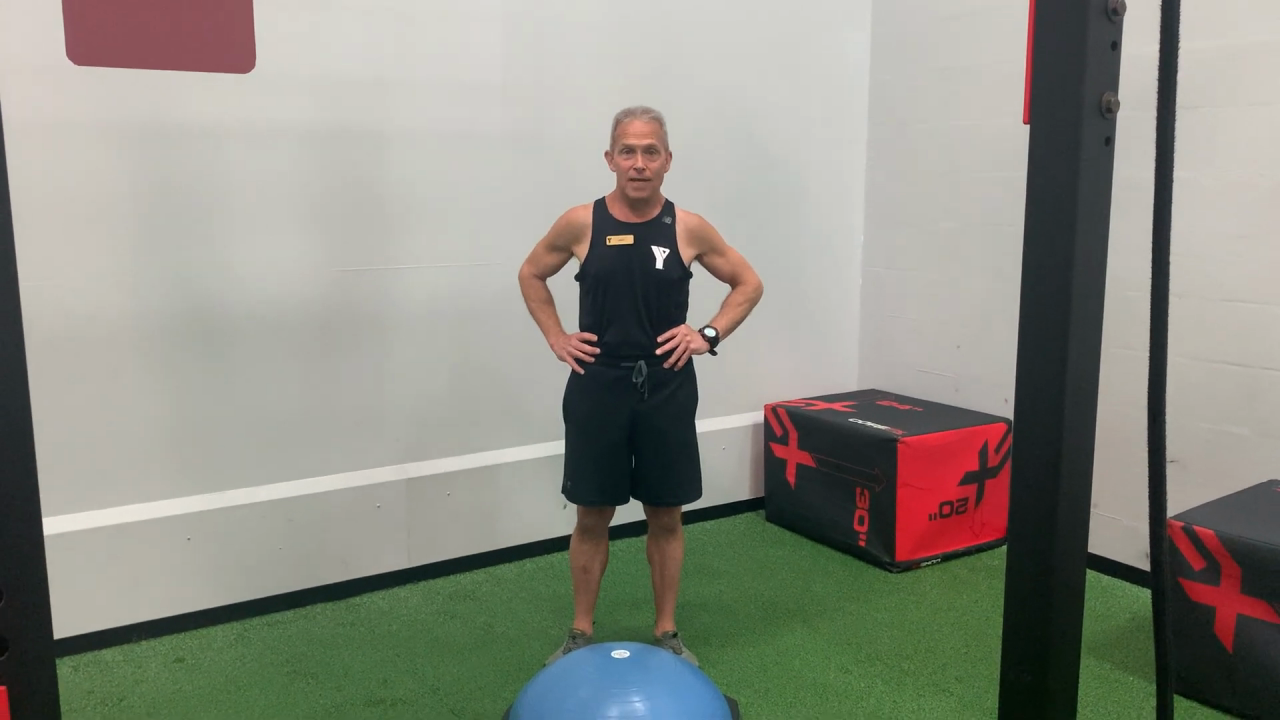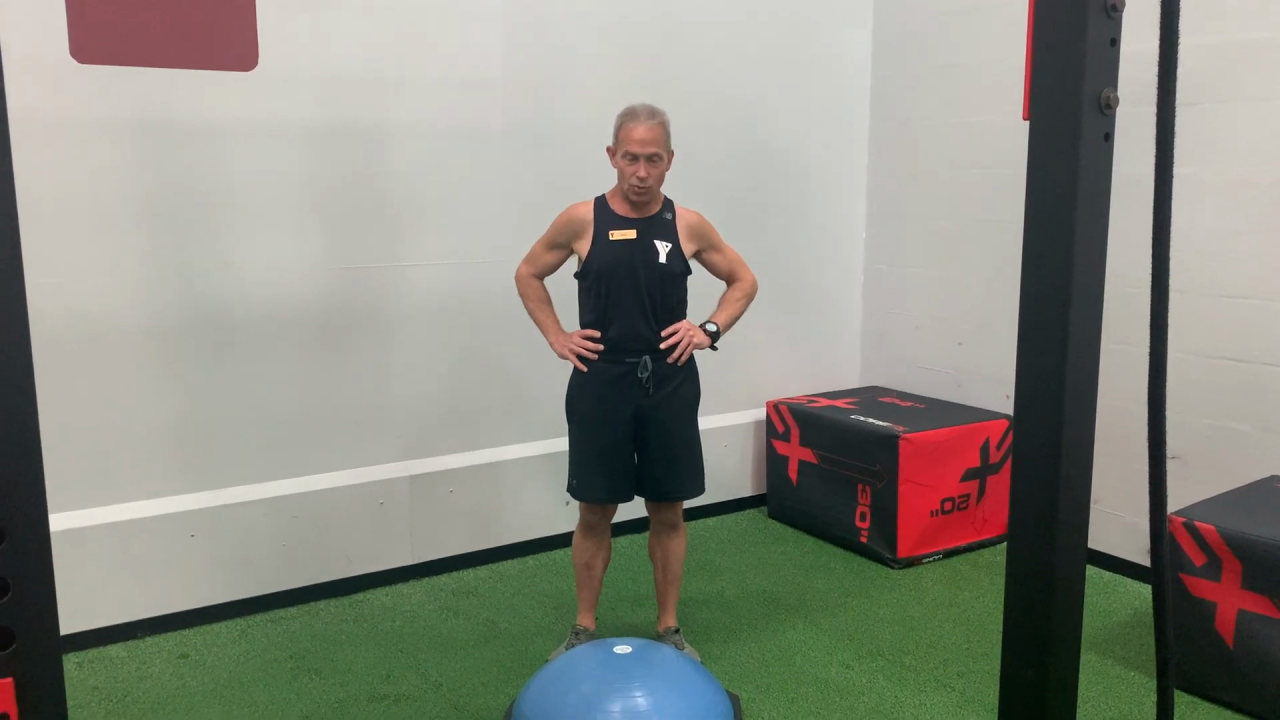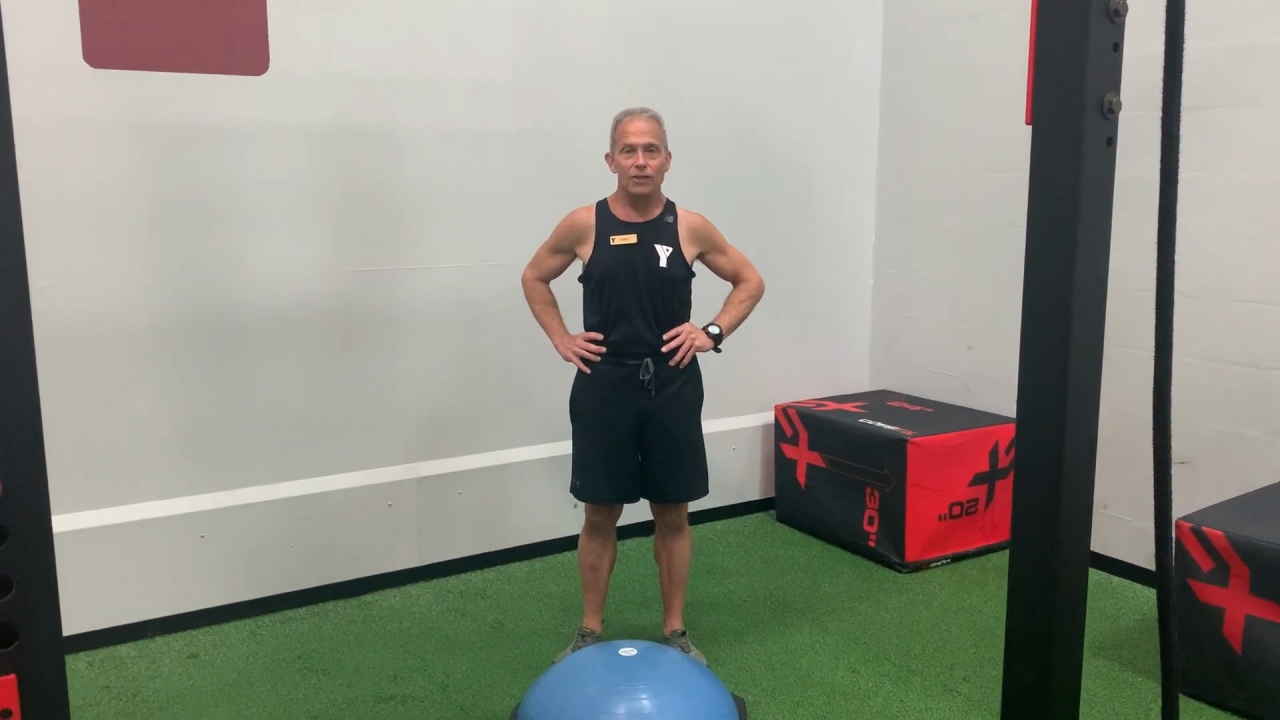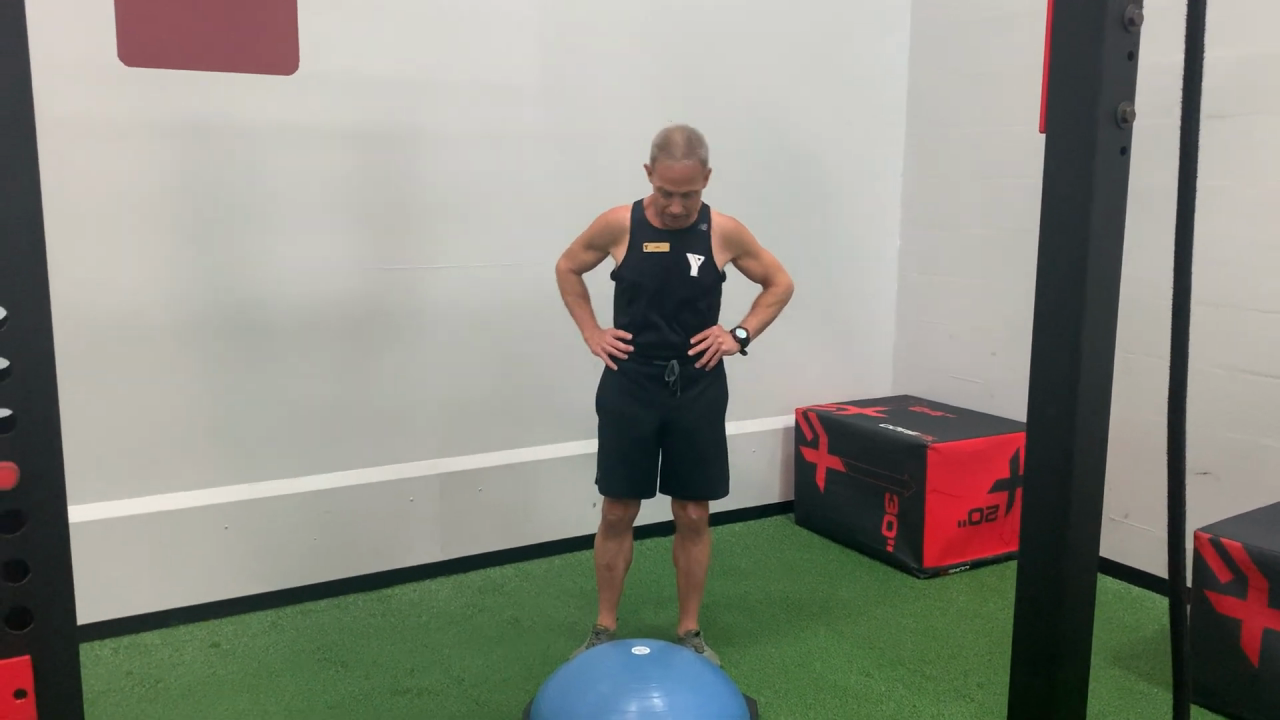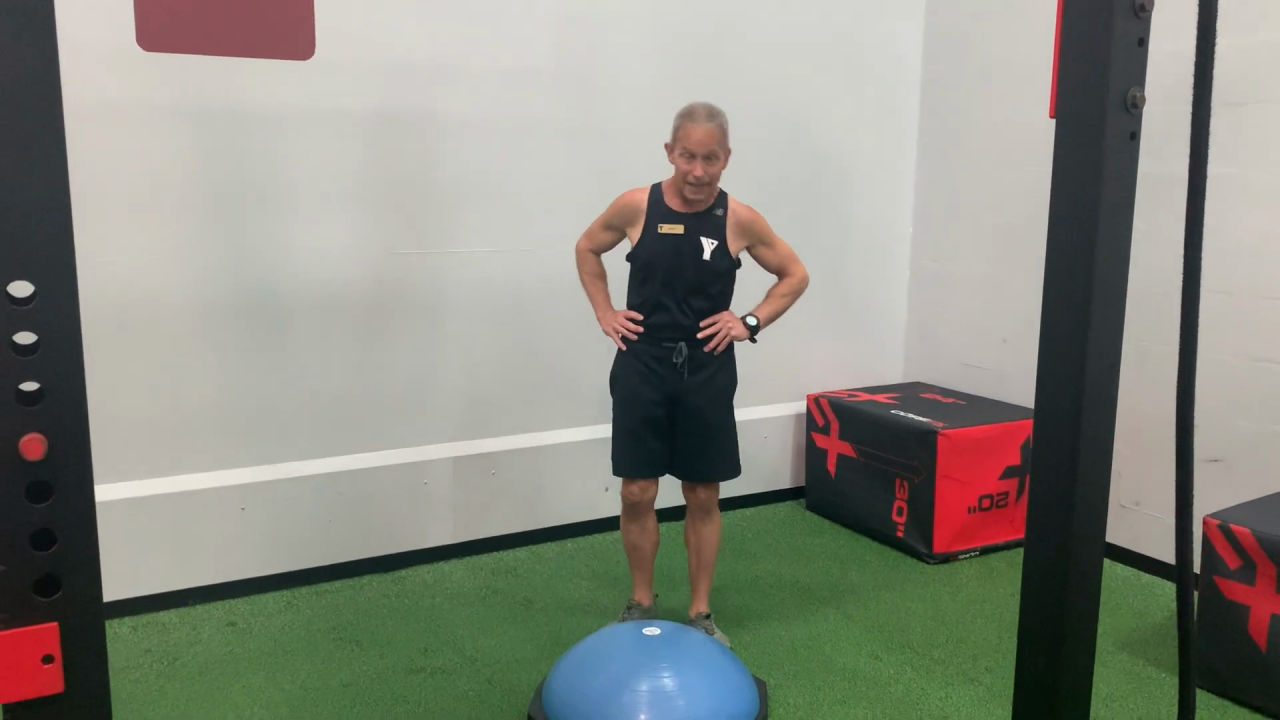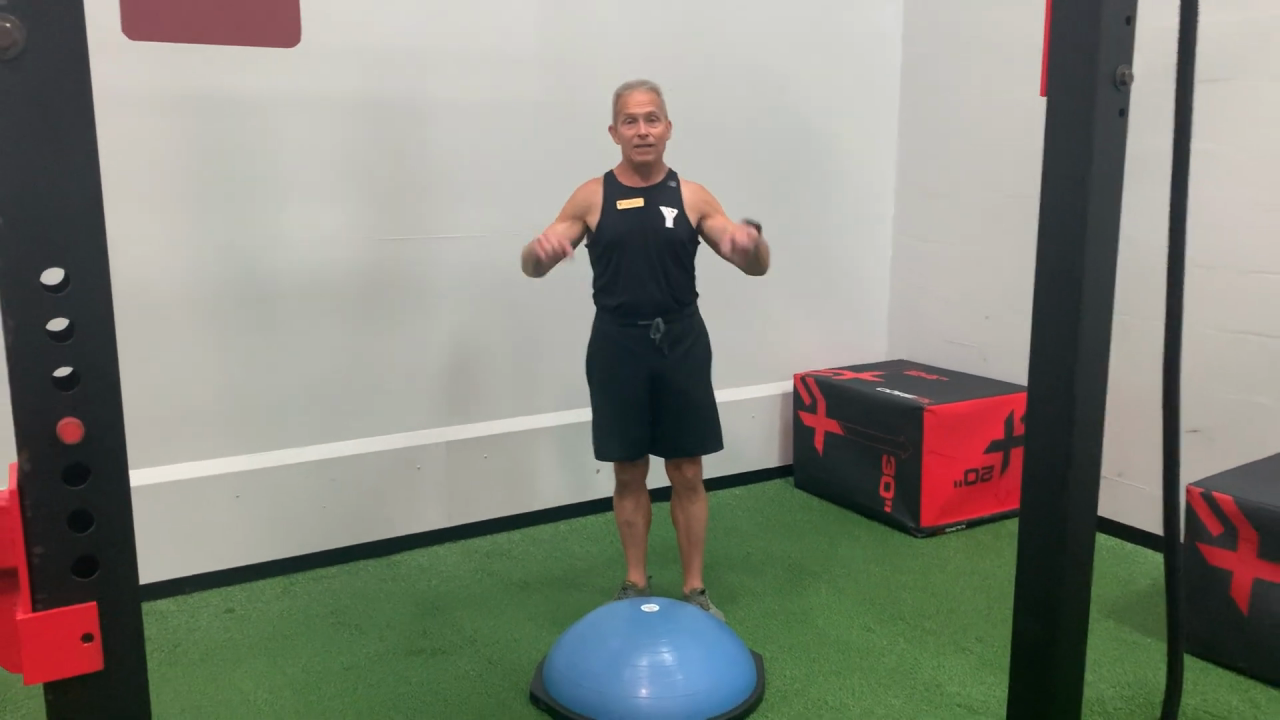
dt=0.5s
person 1, frame 1
left shoulder: (688, 228)
right shoulder: (579, 223)
left elbow: (748, 283)
right elbow: (531, 273)
left wrist: (708, 335)
right wrist: (555, 337)
left hip: (666, 388)
right hip: (597, 387)
left knee: (665, 516)
right knee: (591, 517)
left ankle: (666, 633)
right ankle: (581, 633)
person 1, frame 2
left shoulder: (688, 225)
right shoulder: (581, 220)
left elbow: (743, 281)
right elbow: (528, 274)
left wrist: (710, 331)
right wrist: (556, 337)
left hip: (670, 385)
right hip: (600, 384)
left knee: (668, 513)
right knee: (595, 513)
left ankle: (668, 628)
right ankle: (584, 629)
person 1, frame 3
left shoulder: (690, 227)
right shoulder: (583, 225)
left elbow: (750, 281)
right elbow: (534, 278)
left wrist: (713, 333)
right wrist: (561, 339)
left hip: (673, 386)
right hip: (604, 386)
left knee: (673, 515)
right knee: (600, 515)
left ankle: (675, 631)
right ankle: (590, 631)
person 1, frame 4
left shoulder: (724, 231)
right shoulder: (618, 224)
left elbow: (779, 283)
right elbow: (567, 268)
left wrist: (740, 336)
right wrist: (591, 333)
left hip: (698, 387)
right hip: (630, 384)
left knee: (693, 516)
right knee: (617, 512)
left ankle: (690, 632)
right ankle: (604, 628)
person 1, frame 5
left shoulder: (739, 219)
right shoulder: (635, 206)
left elbow: (795, 275)
right elbow: (586, 249)
left wrist: (750, 323)
right wrist: (605, 314)
left hip: (707, 368)
right hip: (641, 365)
left knee: (703, 495)
right knee: (637, 494)
left ankle: (700, 613)
right ankle: (640, 604)
person 1, frame 6
left shoulder: (692, 196)
right shoulder: (592, 195)
left elbow: (758, 265)
right elbow: (530, 264)
left wrist: (750, 242)
right wrist: (545, 249)
left hip: (682, 342)
right hip: (617, 345)
left knee: (687, 472)
right knee: (628, 473)
left ankle: (694, 588)
right ankle: (634, 583)
